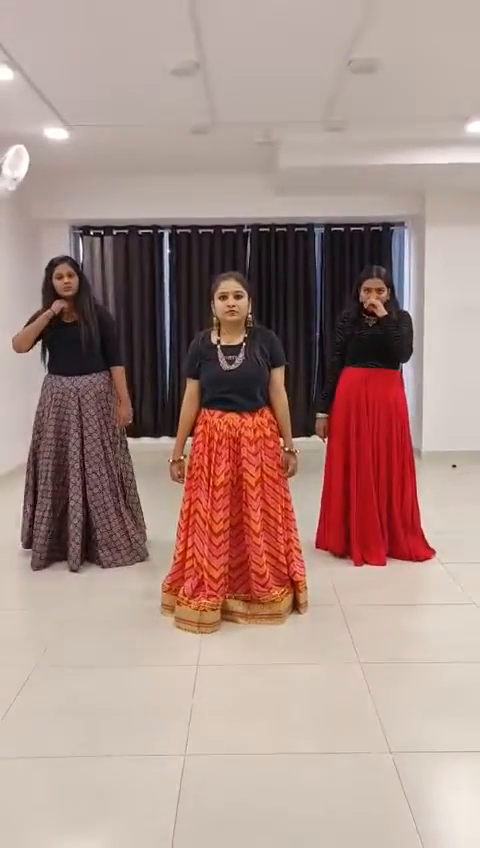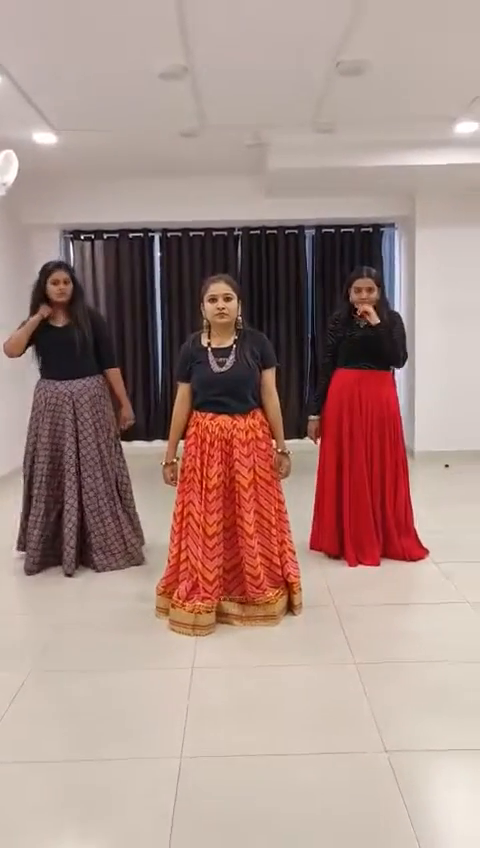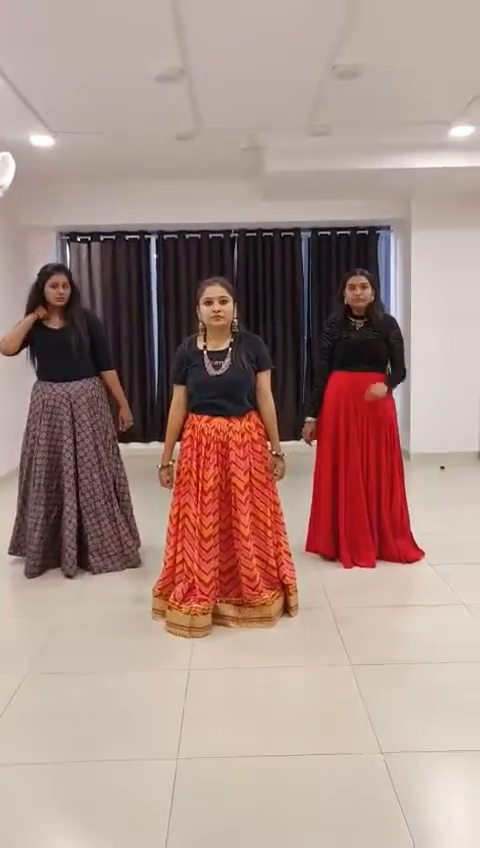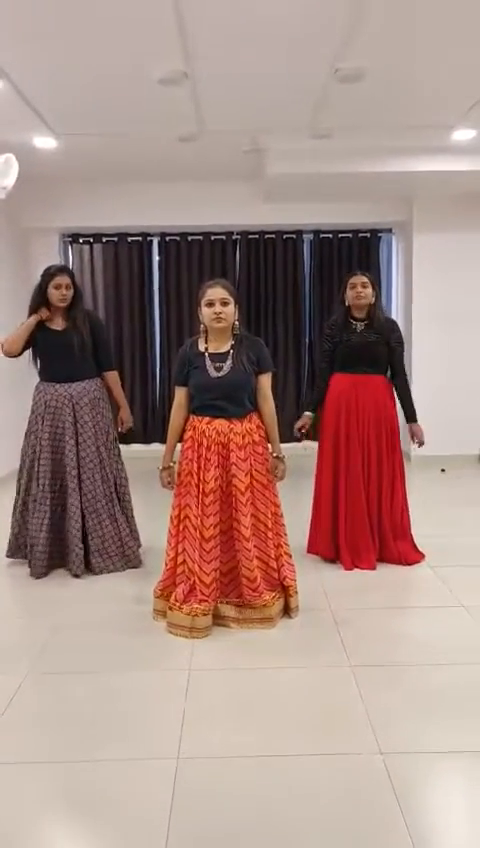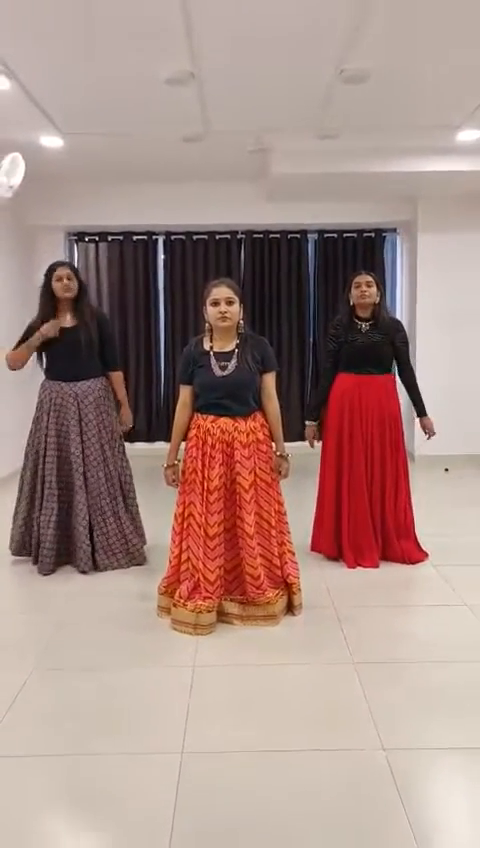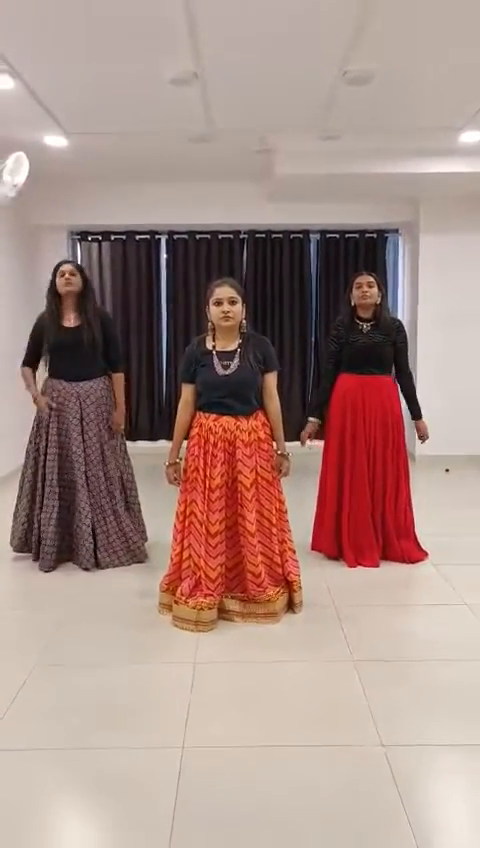
dt=0.2s
person 1, frame 1
left shoulder: (266, 341)
right shoulder: (201, 345)
left elbow: (278, 395)
right elbow: (191, 400)
left wrist: (289, 445)
right wrist: (177, 452)
left hip: (258, 439)
right hip: (213, 440)
left knee: (259, 516)
right knee: (212, 519)
left ankle: (261, 590)
right ankle: (208, 592)
person 1, frame 2
left shoulder: (257, 343)
right shoulder: (192, 348)
left elbow: (270, 396)
right elbow: (182, 403)
left wrist: (281, 447)
right wrist: (169, 455)
left hip: (249, 440)
right hip: (205, 442)
left knee: (252, 518)
right knee: (205, 521)
left ankle: (256, 592)
right ankle: (202, 594)
person 1, frame 3
left shoulder: (252, 345)
right shoulder: (187, 351)
left elbow: (265, 399)
right elbow: (178, 406)
left wrist: (276, 449)
right wrist: (165, 458)
left hip: (246, 443)
right hip: (201, 445)
left knee: (247, 521)
right knee: (201, 523)
left ankle: (252, 593)
right ankle: (198, 596)
person 1, frame 4
left shoulder: (253, 348)
right shoulder: (188, 353)
left elbow: (266, 401)
right elbow: (179, 407)
left wrist: (277, 451)
right wrist: (166, 460)
left hip: (246, 445)
right hip: (201, 446)
left knee: (249, 522)
right knee: (201, 524)
left ankle: (252, 593)
right ankle: (199, 597)
person 1, frame 5
left shoulder: (258, 347)
right shoulder: (193, 352)
left elbow: (270, 400)
right elbow: (184, 406)
left wrist: (281, 450)
right wrist: (171, 458)
left hip: (250, 443)
right hip: (206, 444)
left knee: (252, 521)
right knee: (206, 522)
left ankle: (256, 592)
right ankle: (203, 594)
person 1, frame 6
left shoulder: (260, 347)
right shoulder: (196, 351)
left elbow: (271, 400)
right elbow: (186, 405)
left wrist: (281, 449)
right wrist: (173, 456)
left hip: (252, 442)
right hip: (208, 443)
left knee: (253, 519)
right knee: (207, 520)
left ankle: (256, 590)
right ankle: (203, 592)
person 2, frame 1
left shoulder: (97, 314)
right shoulder: (44, 316)
left elbow: (115, 360)
right elbow: (19, 346)
left wrist: (124, 401)
right wrist: (50, 314)
left hip: (95, 395)
right hip: (58, 397)
left knee: (99, 468)
right knee: (57, 470)
left ankle: (107, 541)
right ankle: (55, 541)
person 2, frame 2
left shoulder: (90, 318)
right shoulder: (36, 323)
left elbow: (109, 363)
left wrist: (125, 403)
right wrist: (37, 317)
left hip: (89, 399)
right hip: (51, 402)
left knee: (94, 472)
right knee: (52, 474)
left ankle: (103, 544)
right ankle: (50, 545)
person 2, frame 3
left shoulder: (86, 320)
right shoulder: (33, 326)
left elbow: (105, 364)
left wrist: (123, 404)
right wrist: (32, 317)
left hip: (87, 401)
right hip: (49, 404)
left knee: (92, 474)
right knee: (49, 476)
left ankle: (99, 546)
right ankle: (47, 547)
person 2, frame 4
left shoulder: (88, 321)
right shoulder: (36, 327)
left elbow: (107, 365)
left wrist: (123, 405)
right wrist: (35, 318)
left hip: (89, 402)
right hip: (51, 405)
left knee: (93, 475)
right knee: (50, 477)
left ankle: (102, 547)
right ankle: (48, 547)
person 2, frame 5
left shoulder: (96, 319)
right shoulder: (42, 325)
left elbow: (113, 365)
right elbow: (13, 361)
left wrist: (124, 405)
right wrist: (39, 336)
left hip: (94, 401)
right hip: (56, 402)
left knee: (98, 473)
right knee: (56, 475)
left ankle: (106, 544)
right ankle: (53, 544)
person 2, frame 6
left shoulder: (99, 319)
right shoulder: (45, 321)
left elbow: (115, 366)
right elbow: (28, 365)
left wrist: (119, 407)
right wrist: (37, 395)
left hip: (96, 400)
right hip: (59, 401)
left knee: (99, 473)
right knee: (56, 474)
left ankle: (107, 541)
right ankle: (55, 542)
person 3, frame 1
left shoulder: (400, 318)
right shoulder: (347, 319)
left elbow: (403, 354)
right elbow: (334, 365)
left wrist: (384, 317)
right wrist: (323, 410)
left hip: (387, 399)
right hip: (351, 398)
left knee: (390, 470)
right knee: (351, 470)
left ankle: (397, 538)
right ankle: (352, 538)
person 3, frame 2
left shoulder: (392, 320)
right shoulder: (338, 321)
left elbow: (399, 360)
right elbow: (326, 367)
left wrist: (377, 323)
right wrist: (315, 412)
left hip: (380, 399)
right hip: (343, 399)
left knee: (383, 471)
right knee: (345, 471)
left ankle: (391, 538)
right ankle: (346, 539)
person 3, frame 3
left shoulder: (387, 324)
right shoulder: (334, 325)
left elbow: (400, 370)
right elbow: (323, 371)
left wrist: (385, 386)
right wrist: (311, 415)
left hip: (377, 404)
right hip: (339, 402)
left knee: (380, 473)
right knee: (340, 473)
left ankle: (387, 540)
right ankle: (343, 540)
person 3, frame 4
left shoulder: (388, 327)
right shoulder: (334, 327)
left elbow: (399, 373)
right elbow: (324, 373)
left wrist: (411, 418)
right wrist: (310, 412)
left hip: (377, 404)
right hip: (340, 403)
left knee: (380, 475)
right knee: (342, 475)
left ankle: (387, 543)
right ankle: (343, 543)
person 3, frame 5
left shoulder: (393, 327)
right shoulder: (339, 327)
left elbow: (406, 370)
right elbow: (327, 372)
left wrist: (422, 413)
right wrist: (313, 417)
left hip: (382, 403)
right hip: (345, 403)
left knee: (385, 473)
right knee: (347, 473)
left ankle: (391, 542)
right ankle: (349, 542)
person 3, frame 6
left shoulder: (394, 327)
right shoulder: (341, 327)
left elbow: (403, 372)
right elbow: (329, 373)
left wrist: (417, 415)
right wrist: (314, 416)
left hip: (383, 404)
right hip: (347, 403)
left knee: (385, 473)
right knee: (348, 473)
left ankle: (391, 541)
right ankle: (349, 541)
